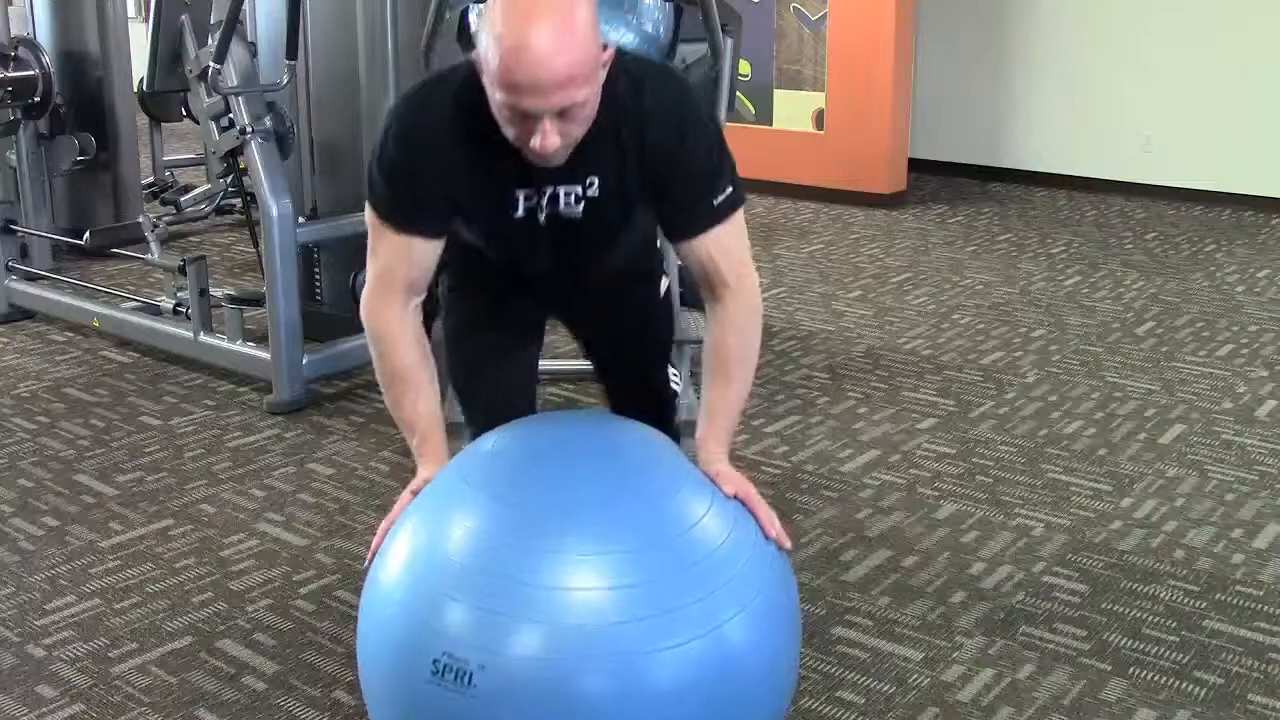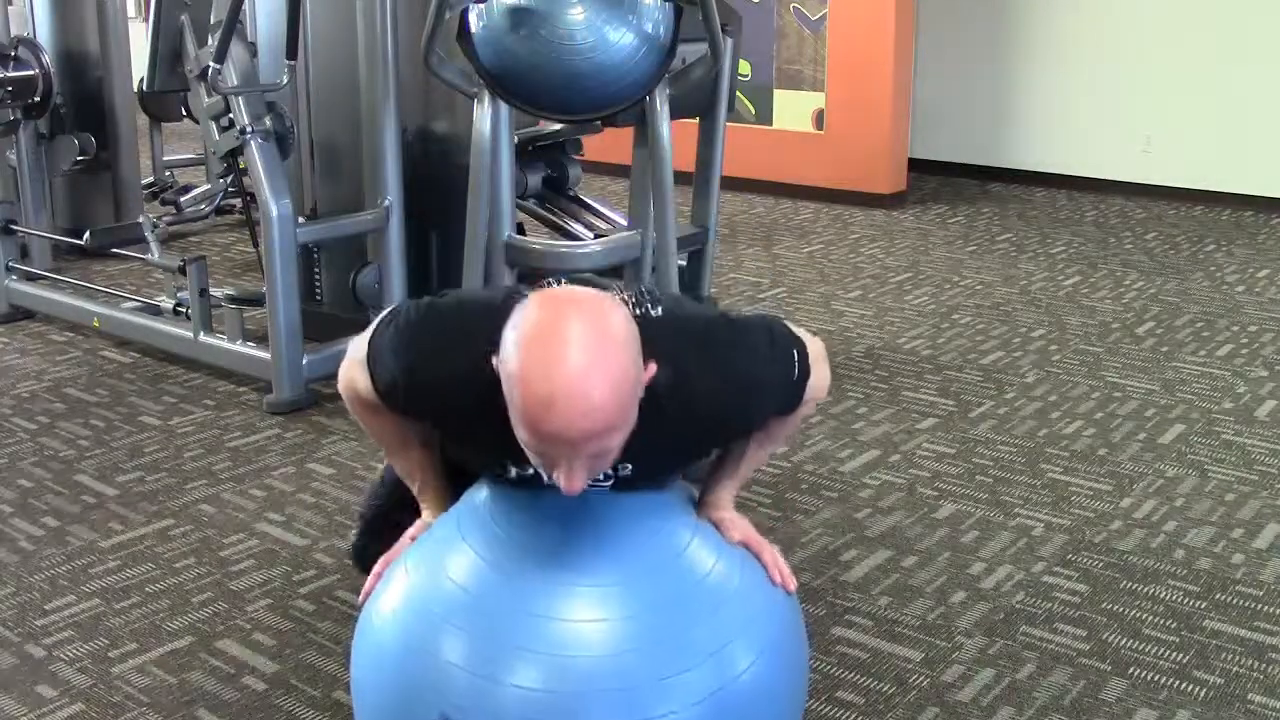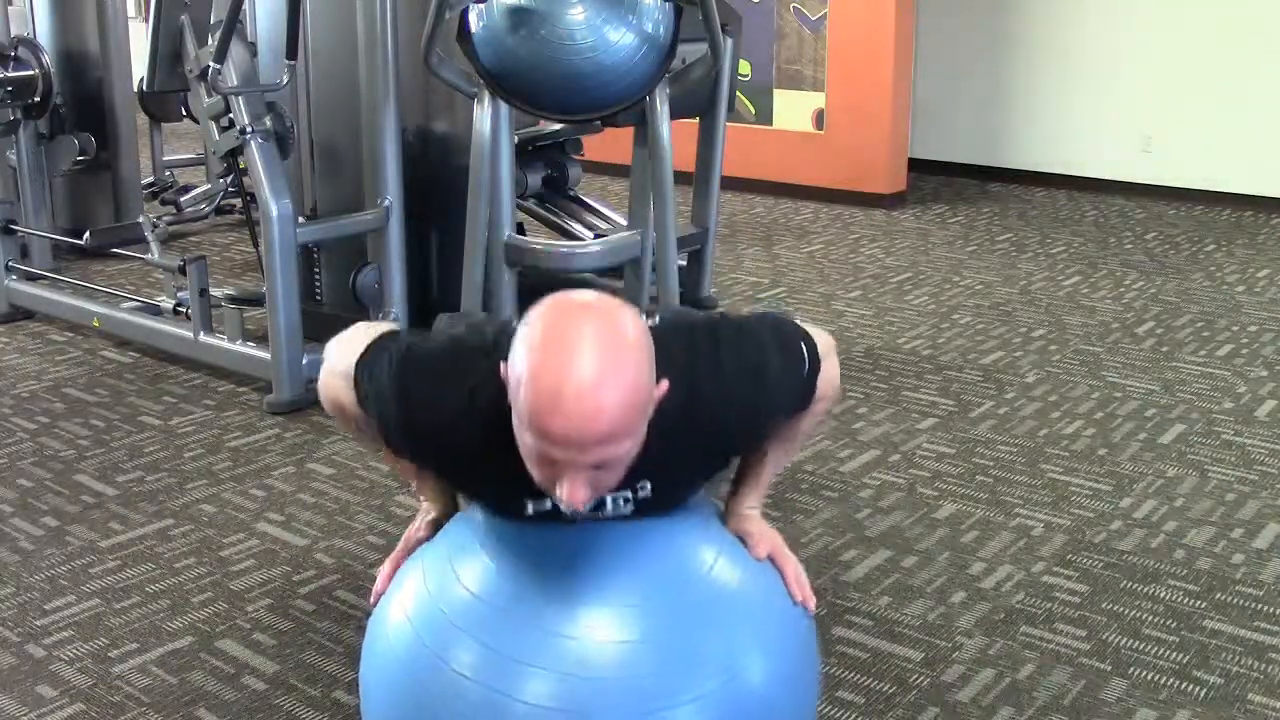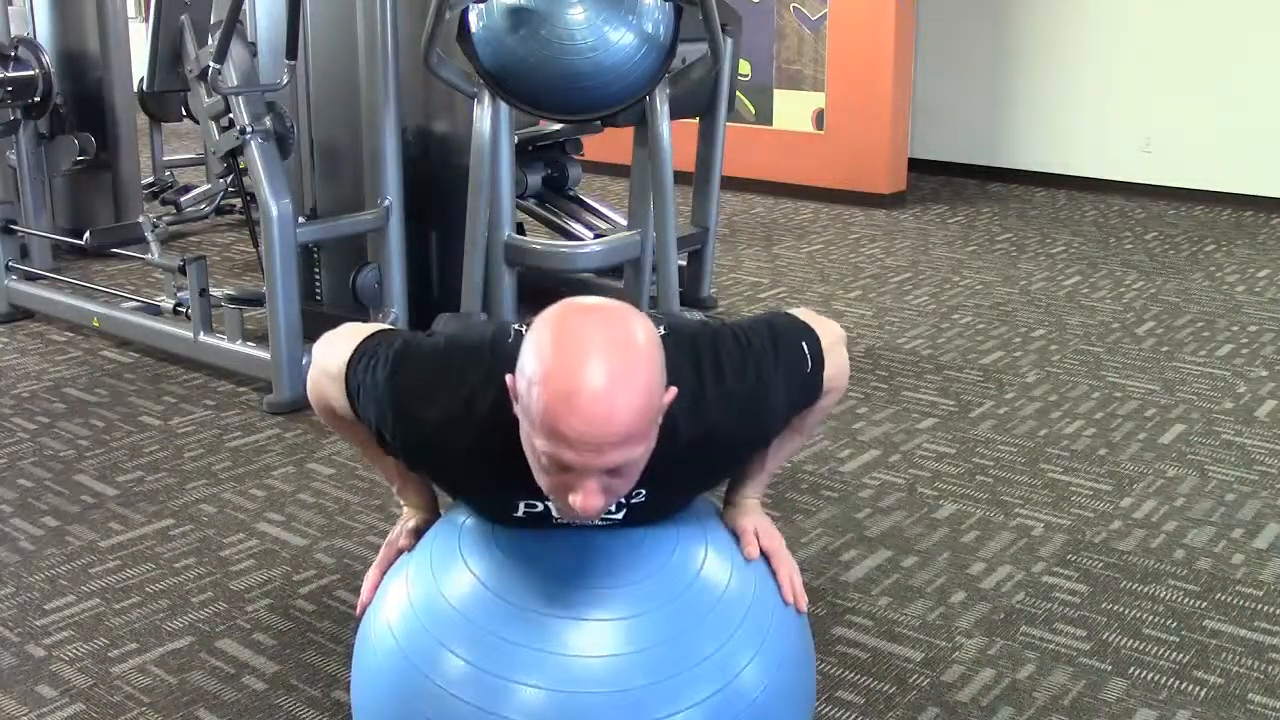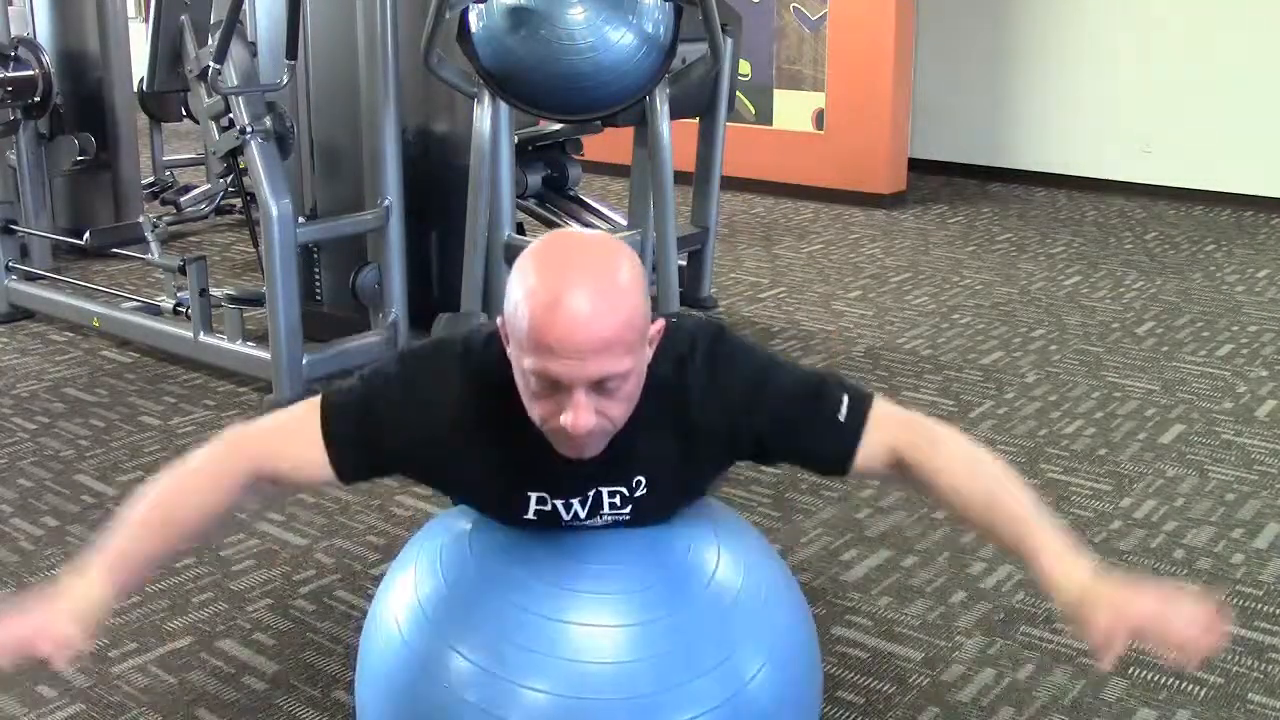
dt=1s
person 1, frame 1
left shoulder: (663, 109)
right shoulder: (428, 123)
left elbow: (730, 284)
right elbow: (392, 296)
left wrist: (713, 454)
right wrist: (431, 461)
left hip: (618, 266)
right hip: (489, 273)
left knee: (649, 426)
person 1, frame 2
left shoulder: (709, 370)
right shoulder: (440, 355)
left elbow: (812, 371)
right elbow: (357, 378)
left wrist: (718, 499)
right wrist: (436, 506)
right knee: (380, 556)
person 1, frame 3
left shoulder: (721, 377)
right shoulder: (441, 391)
left elbow: (819, 370)
right elbow: (338, 373)
left wrist: (744, 508)
right wrist: (437, 500)
person 1, frame 4
left shoulder: (725, 391)
right shoulder: (438, 396)
left elbow: (830, 352)
right elbow: (329, 364)
left wrist: (745, 498)
right wrist: (417, 502)
person 1, frame 5
left shoulder: (707, 376)
right shoulder: (447, 389)
left elbow: (914, 442)
right elbow: (245, 453)
left wrist: (1076, 576)
left hip: (655, 546)
